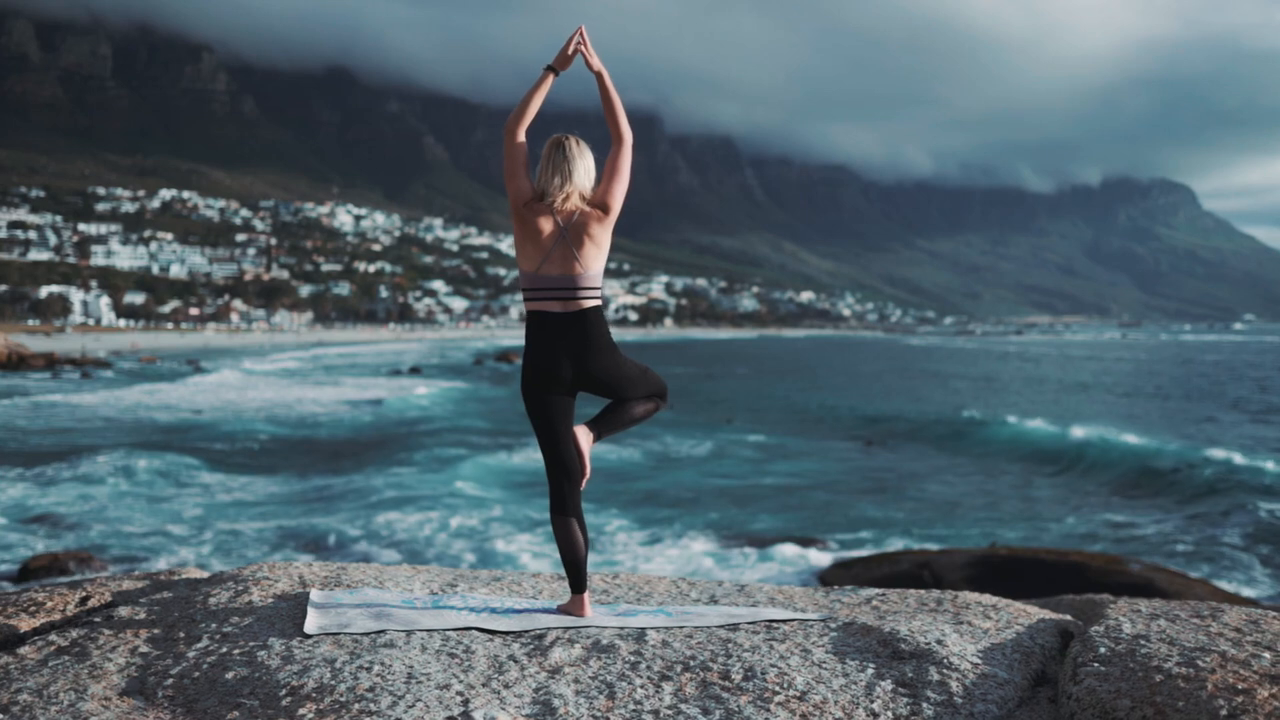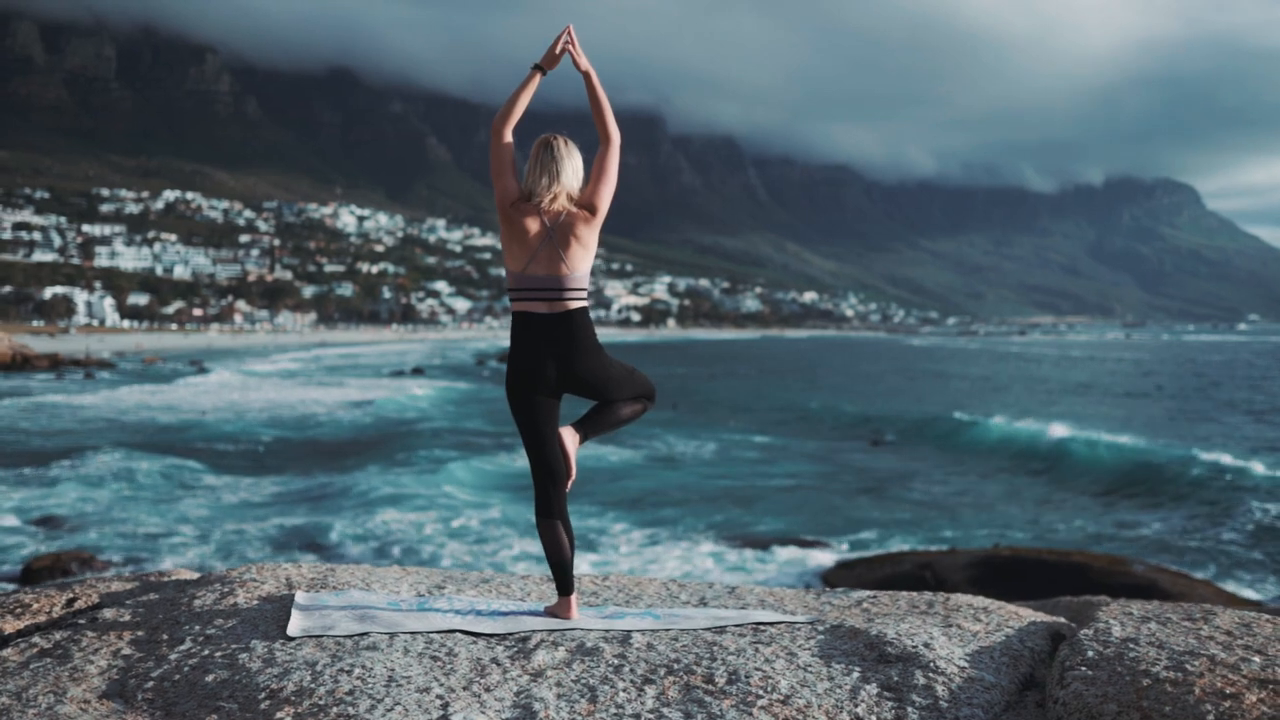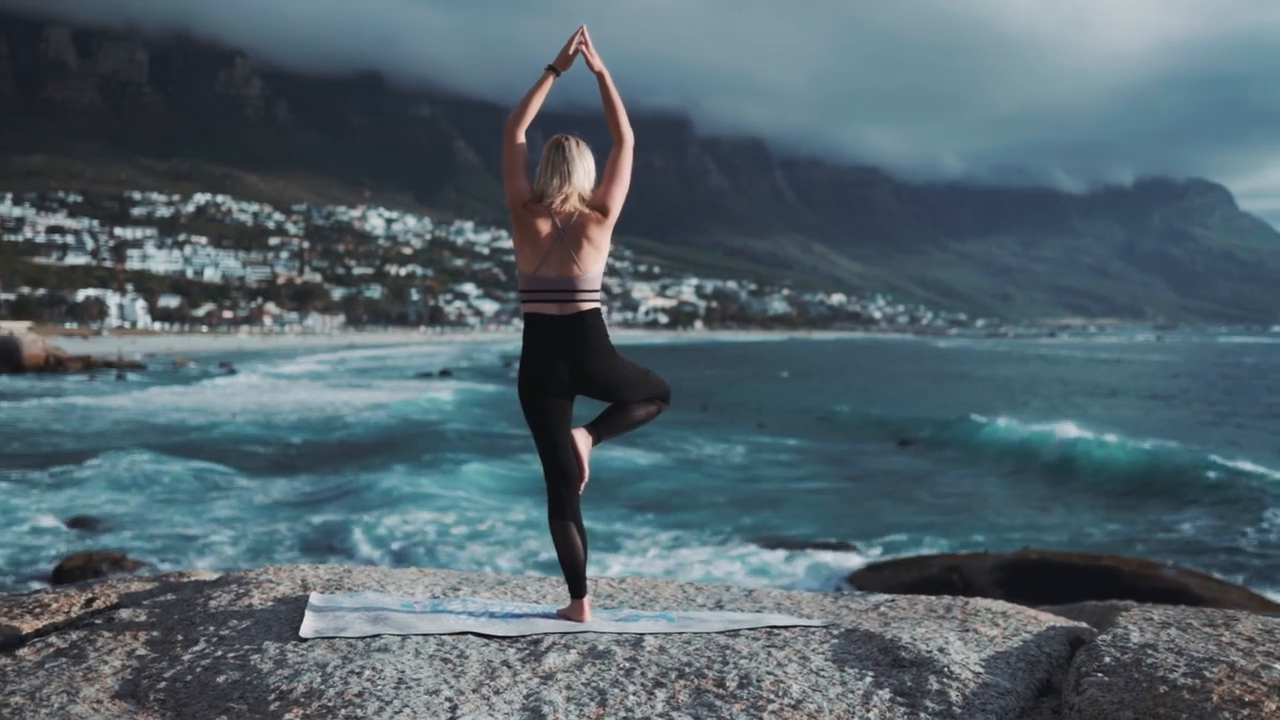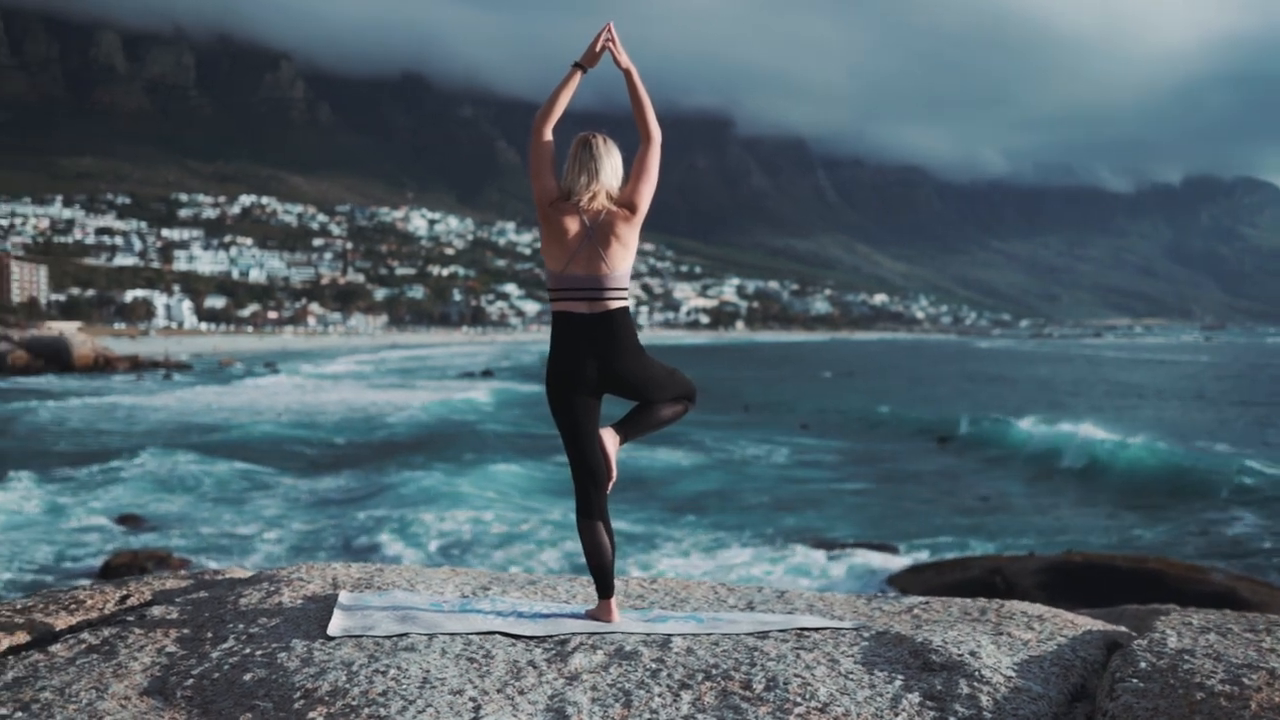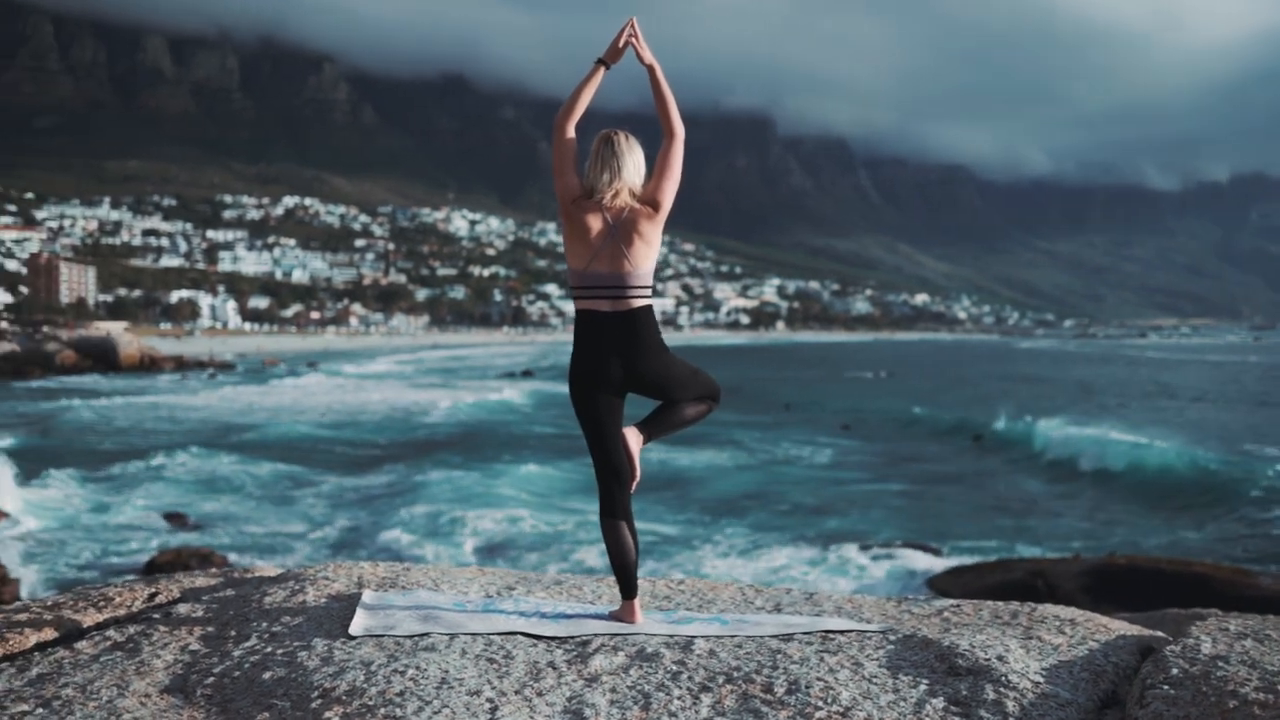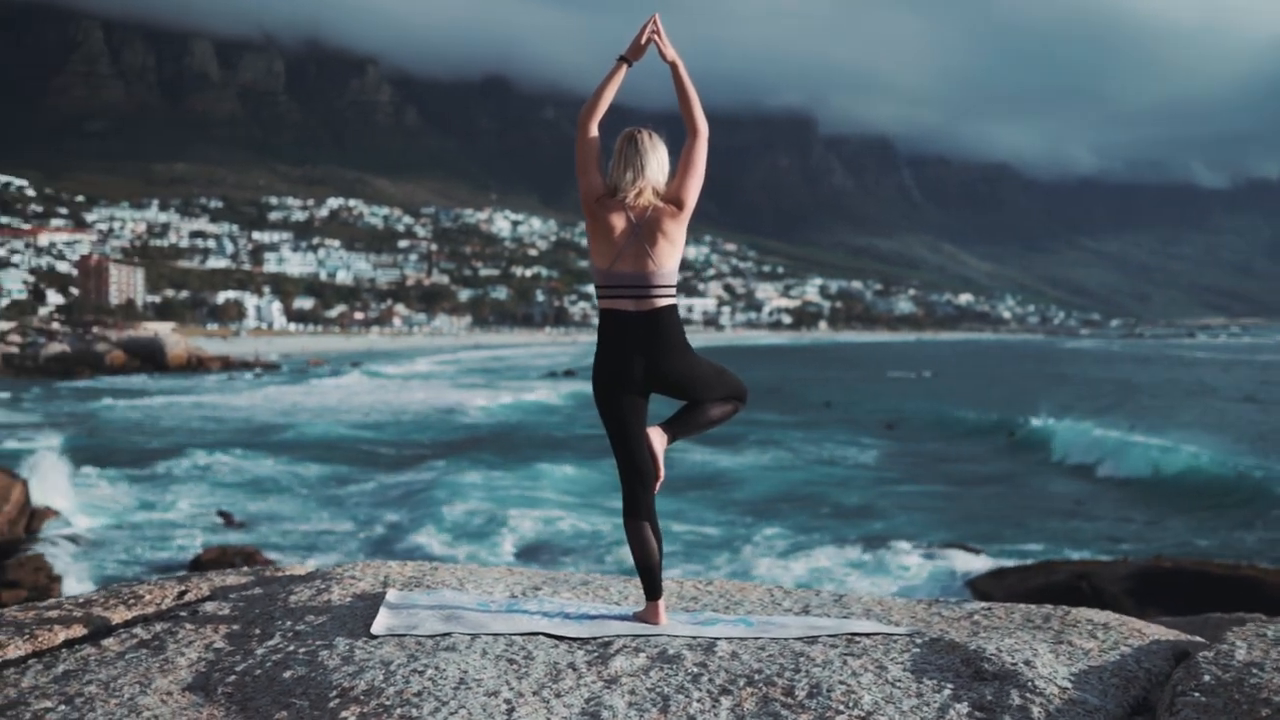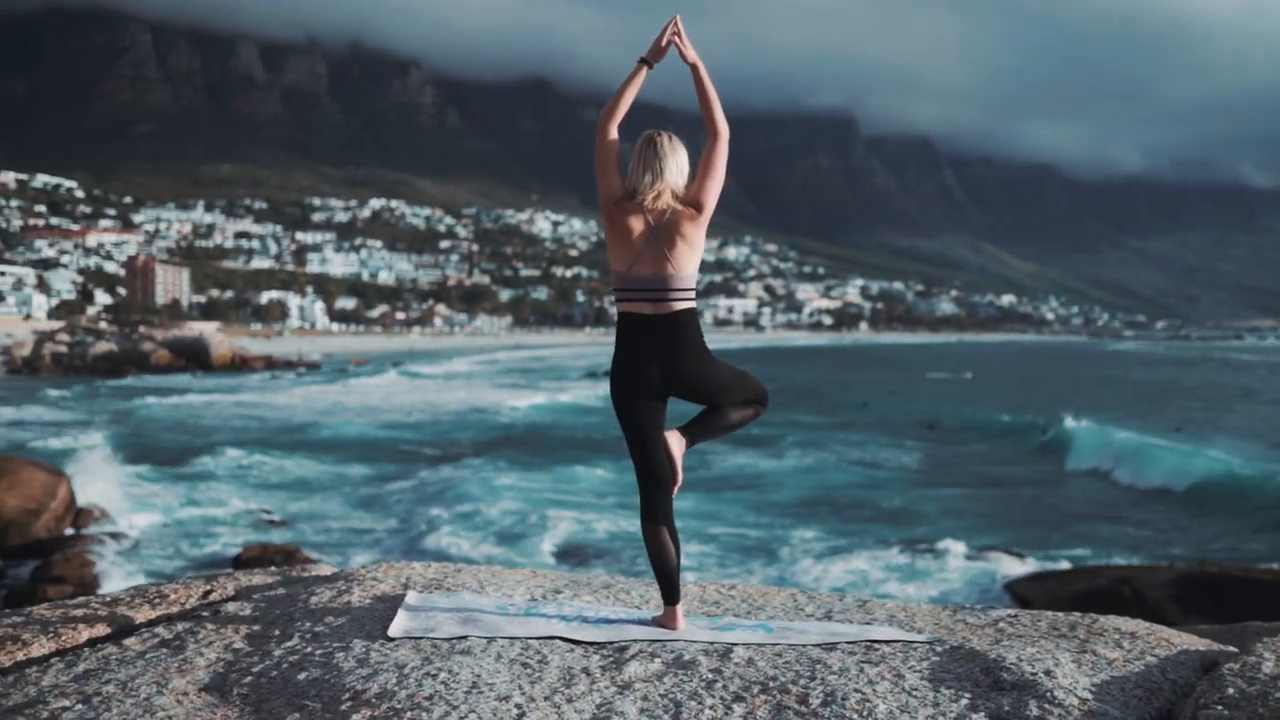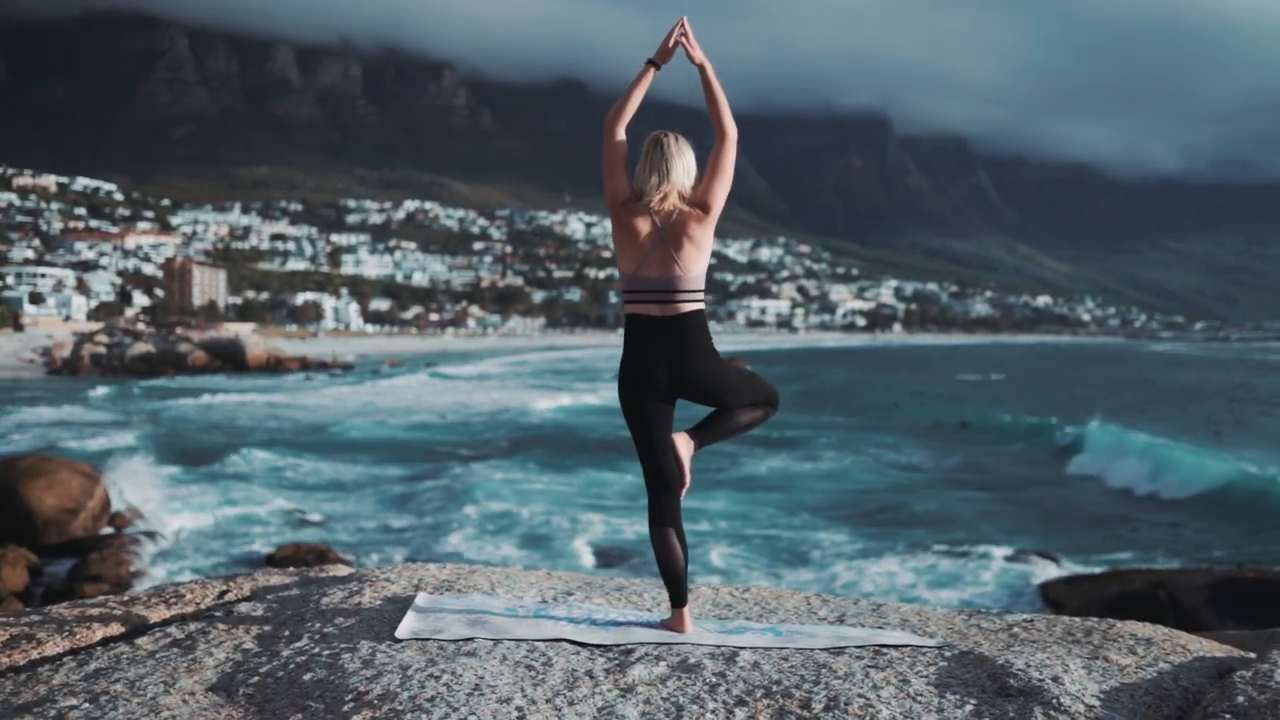
dt=0.5s
person 1, frame 1
left shoulder: (526, 215)
right shoulder: (601, 217)
left elbow: (513, 133)
right elbow: (624, 139)
left wrist: (555, 68)
right wrist: (597, 69)
left hip: (543, 358)
right hip: (592, 352)
left knee: (563, 484)
right knee: (654, 391)
left ankle: (579, 598)
right ankle: (591, 432)
person 1, frame 2
left shoulder: (513, 216)
right shoulder: (587, 218)
left elbow: (500, 132)
right elbow: (612, 139)
left wrist: (541, 68)
right wrist: (585, 69)
left hip: (527, 359)
right hip: (578, 354)
left knee: (548, 485)
right knee: (643, 391)
left ankle: (566, 600)
right ankle: (577, 433)
person 1, frame 3
left shoulder: (524, 217)
right shoulder: (599, 219)
left elbow: (513, 133)
right elbow: (625, 140)
left wrist: (555, 69)
right wrist: (599, 70)
left hip: (540, 360)
right hip: (590, 355)
left knee: (561, 488)
right knee: (657, 393)
left ankle: (578, 603)
right ankle: (589, 436)
person 1, frame 4
left shoulder: (552, 215)
right shoulder: (628, 217)
left elbow: (541, 131)
right elbow: (653, 137)
left wrist: (583, 66)
right wrist: (626, 67)
left hip: (568, 360)
right hip: (619, 354)
left knee: (589, 488)
right knee: (684, 392)
left ankle: (607, 604)
right ankle: (618, 435)
person 1, frame 5
left shoulder: (575, 213)
right shoulder: (651, 215)
left elbow: (563, 128)
right elbow: (676, 134)
left wrist: (605, 62)
right wrist: (650, 62)
left hip: (591, 358)
right hip: (642, 352)
left knee: (612, 487)
right knee: (707, 392)
left ankle: (630, 605)
right ankle: (641, 435)
person 1, frame 6
left shoulder: (598, 213)
right shoulder: (674, 214)
left elbow: (586, 126)
right elbow: (699, 131)
left wrist: (627, 59)
right wrist: (672, 60)
left hip: (614, 357)
right hip: (665, 351)
left knee: (636, 487)
right knee: (734, 393)
left ankle: (654, 607)
right ankle: (665, 435)
person 1, frame 7
left shoulder: (616, 215)
right shoulder: (693, 217)
left elbow: (606, 128)
right elbow: (720, 134)
left wrist: (648, 61)
right wrist: (693, 61)
left hip: (632, 361)
right hip: (684, 356)
left knee: (653, 491)
right knee: (754, 396)
left ankle: (672, 611)
right ankle: (683, 438)
person 1, frame 8
left shoulder: (624, 217)
right shoulder: (701, 219)
left elbow: (613, 130)
right elbow: (727, 134)
left wrist: (654, 63)
right wrist: (701, 63)
left hip: (640, 363)
right hip: (691, 358)
left knee: (662, 493)
right knee: (765, 398)
left ankle: (680, 614)
right ankle: (691, 440)
